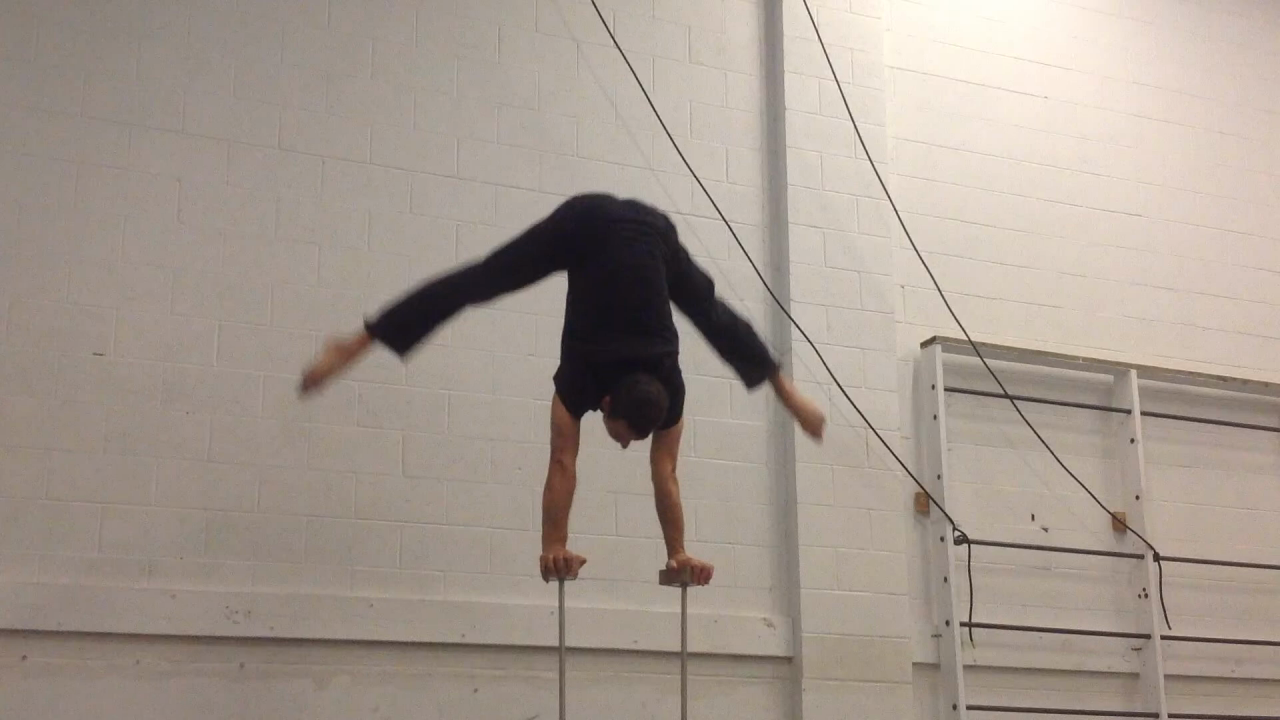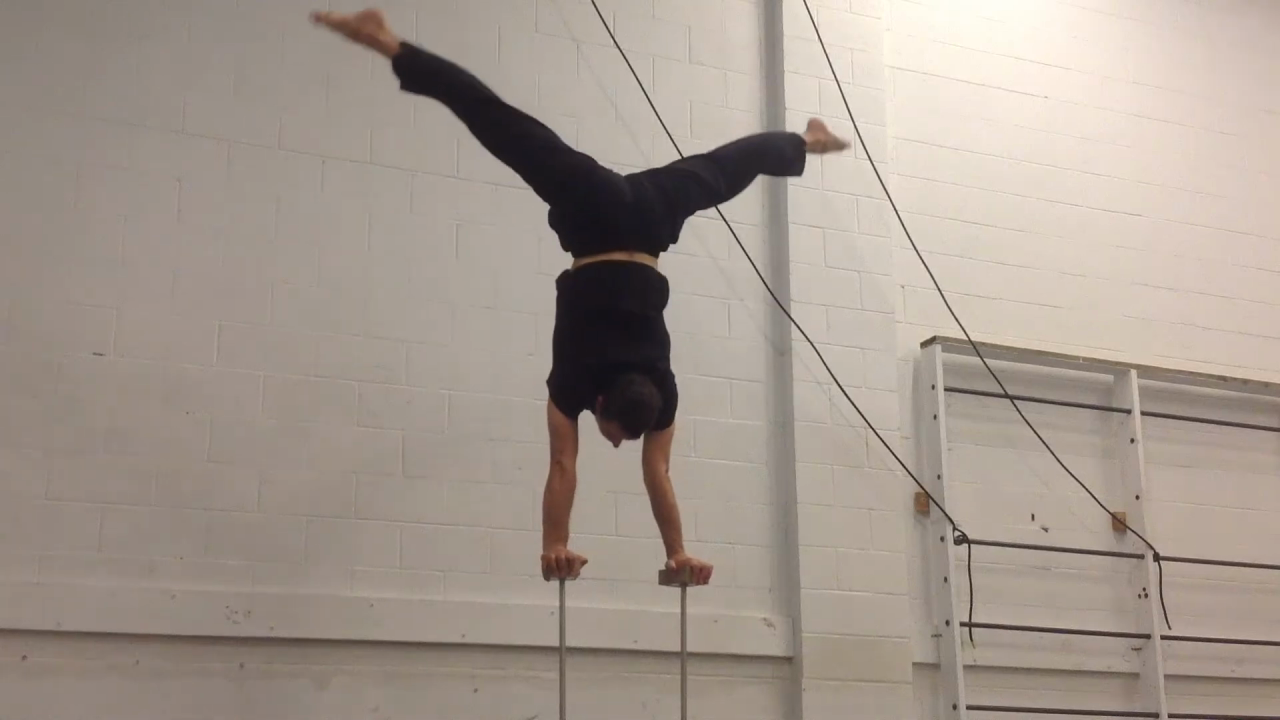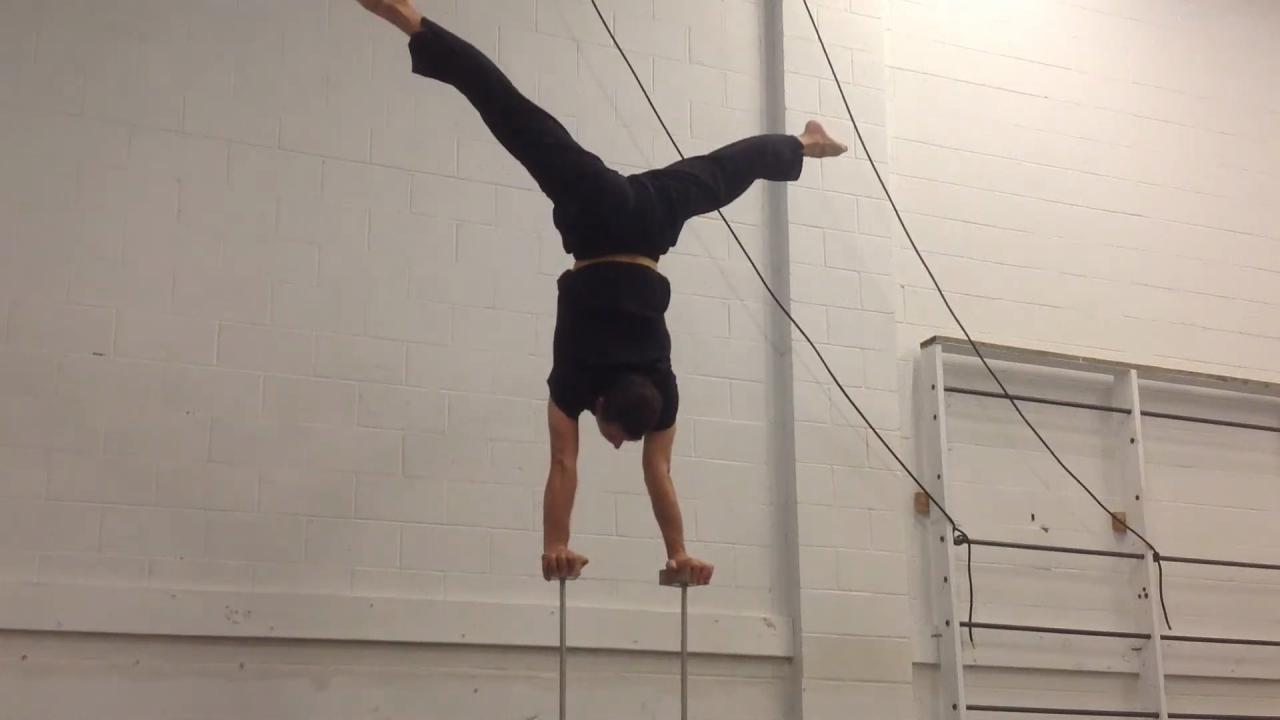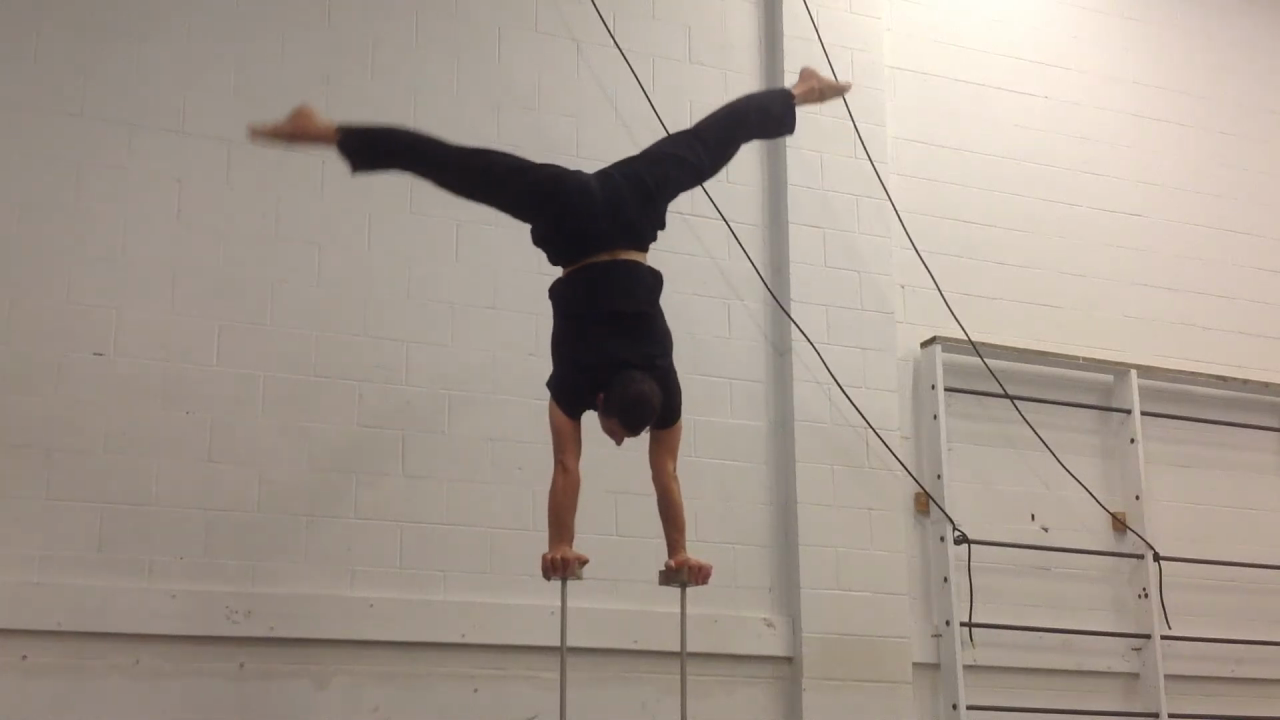
dt=0.7s
person 1, frame 1
left shoulder: (669, 392)
right shoulder: (578, 383)
left elbow: (665, 475)
right elbow: (562, 466)
left wrist: (679, 553)
right wrist: (554, 545)
left hip: (651, 231)
right hip: (587, 224)
left knee: (713, 312)
right knee: (473, 283)
left ankle: (783, 386)
right ankle: (355, 343)
person 1, frame 2
left shoulder: (660, 391)
right shoulder: (571, 386)
left elbow: (656, 474)
right elbow: (562, 468)
left wrist: (678, 553)
right wrist: (554, 546)
left hip: (649, 214)
right hip: (601, 212)
left knee: (727, 170)
right knee: (505, 127)
left ankle: (805, 142)
right ankle: (391, 44)
person 1, frame 3
left shoulder: (660, 389)
right shoulder: (574, 384)
left elbow: (657, 473)
right elbow: (563, 467)
left wrist: (679, 552)
right wrist: (555, 546)
left hip: (647, 219)
right hip: (601, 218)
left knee: (724, 174)
right knee: (522, 122)
left ankle: (803, 144)
person 1, frame 4
left shoulder: (664, 385)
right shoulder: (574, 383)
left elbow: (665, 474)
right elbow: (567, 469)
left wrist: (679, 553)
right wrist: (561, 545)
left hip: (629, 209)
right hip: (579, 215)
left knee: (706, 144)
right knee: (449, 162)
left ankle: (796, 93)
right ankle: (328, 131)
